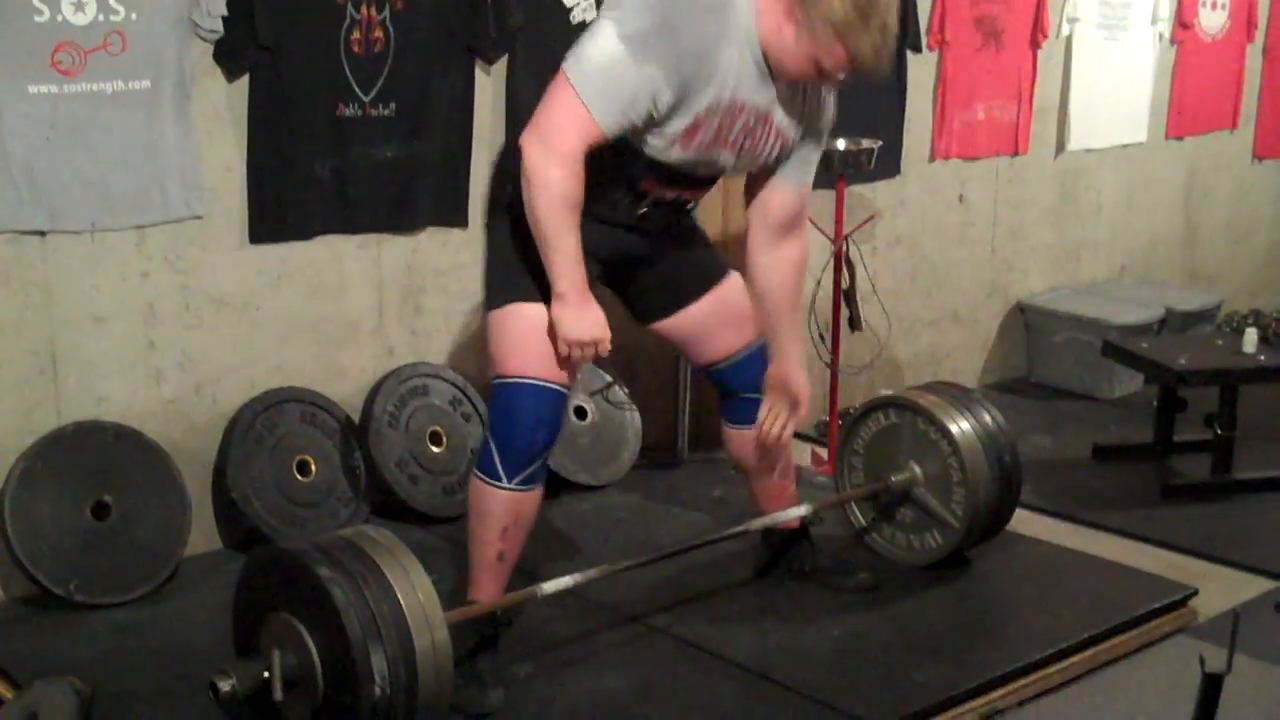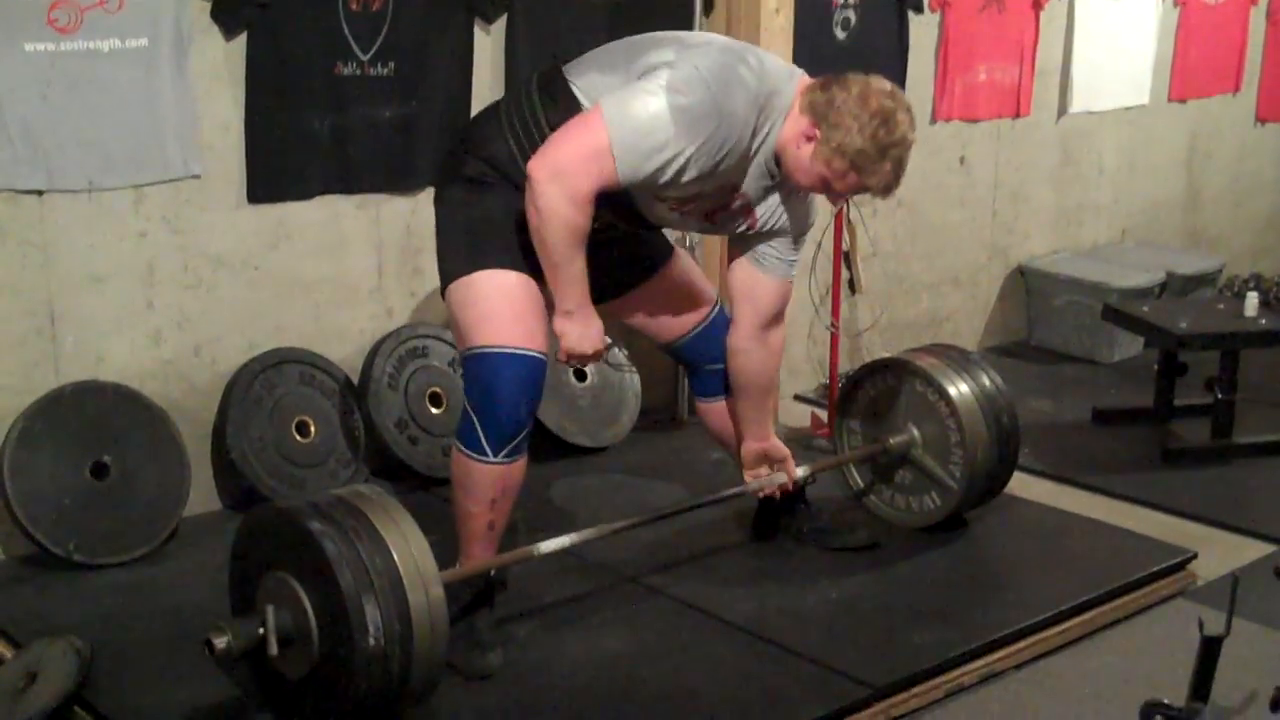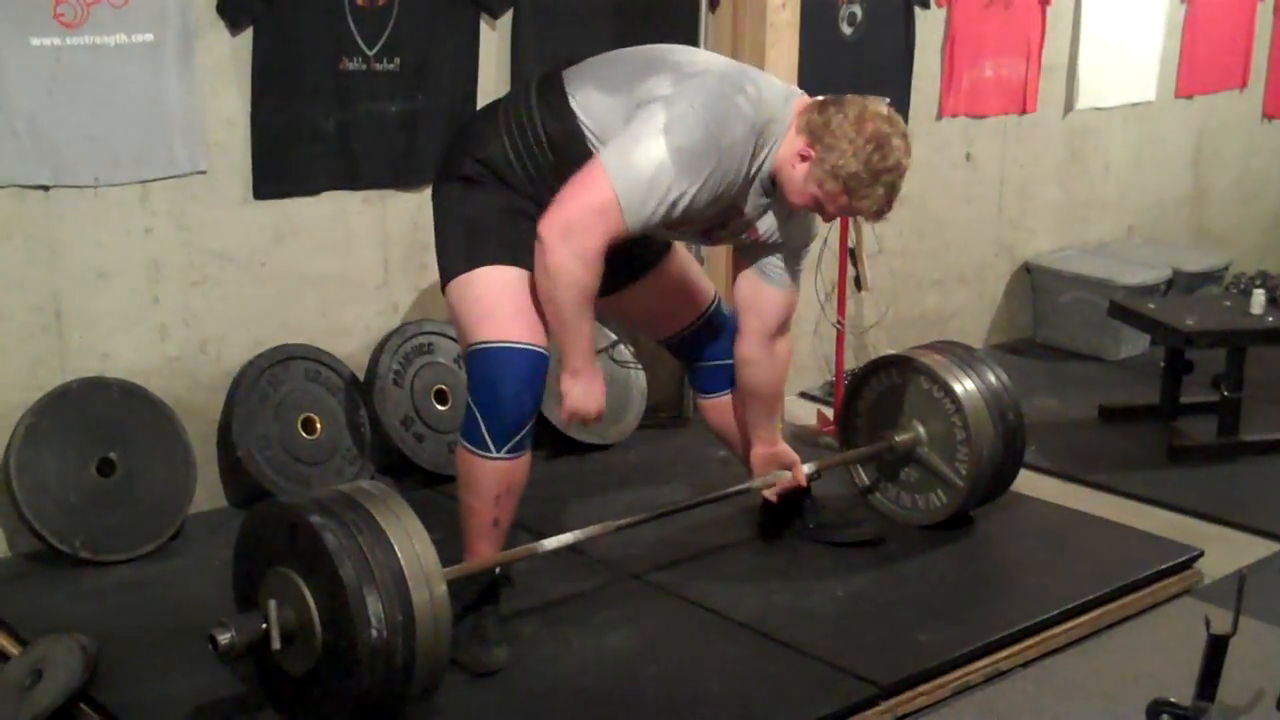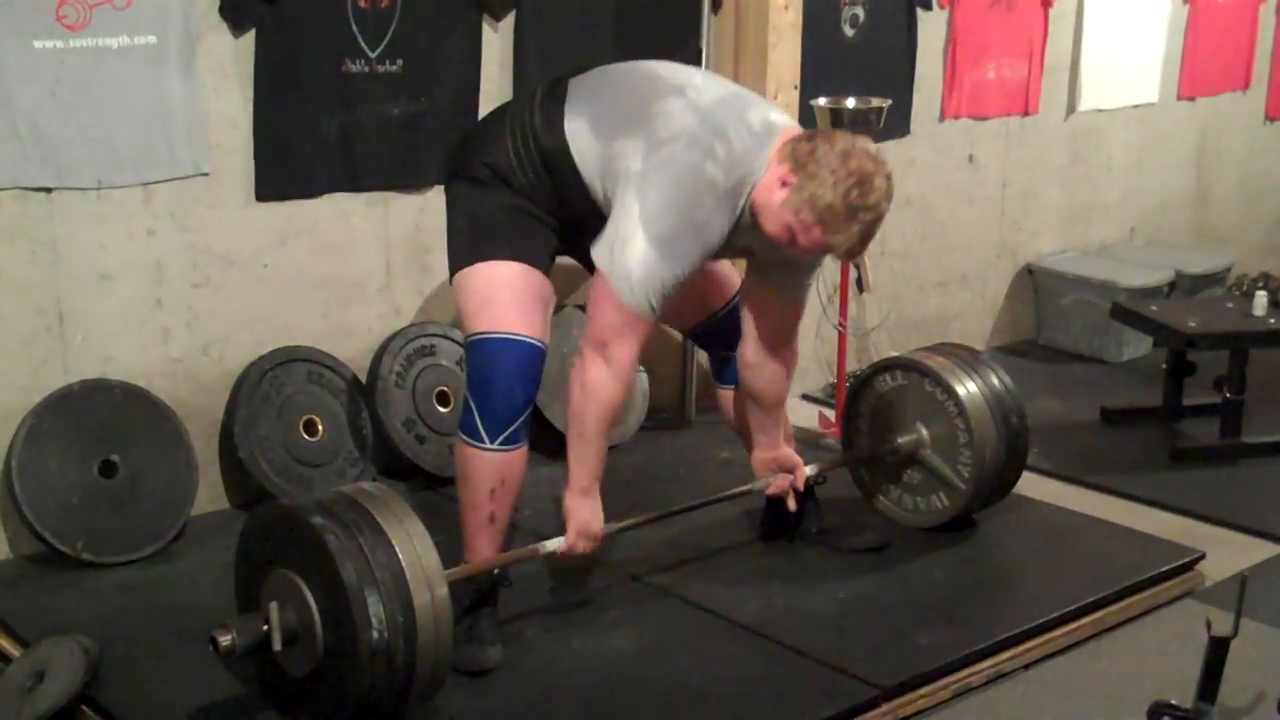
dt=0.3s
person 1, frame 1
left shoulder: (809, 88)
left elbow: (781, 233)
right elbow: (549, 145)
left wrist: (786, 360)
right wrist: (571, 296)
left hip: (657, 222)
right hip: (547, 207)
left knee: (750, 368)
right knee: (528, 413)
left ankle: (788, 545)
right ankle: (476, 630)
person 1, frame 2
left shoulder: (784, 198)
right shoulder: (720, 97)
left elbow: (757, 328)
right elbow: (557, 172)
left wrist: (757, 439)
right wrist: (573, 310)
left hip: (605, 212)
right hip: (507, 184)
left knee: (713, 340)
right knee: (508, 384)
left ankle: (782, 509)
right ankle: (471, 593)
person 1, frame 3
left shoulder: (795, 193)
right shoulder: (715, 129)
left elbow: (763, 337)
right elbow: (565, 235)
left wrist: (766, 444)
right wrist: (581, 368)
left hip: (610, 201)
right hip: (501, 178)
left knee: (715, 336)
right knee: (509, 379)
right ankle: (476, 590)
person 1, frame 4
left shoulder: (805, 199)
right shoulder: (689, 187)
left elbow: (769, 343)
right elbow: (607, 356)
left wrist: (771, 446)
right wrist: (582, 493)
left hip: (606, 193)
right hip: (513, 180)
left knee: (731, 329)
right knee: (507, 371)
left ankle: (789, 507)
right ankle: (475, 591)
